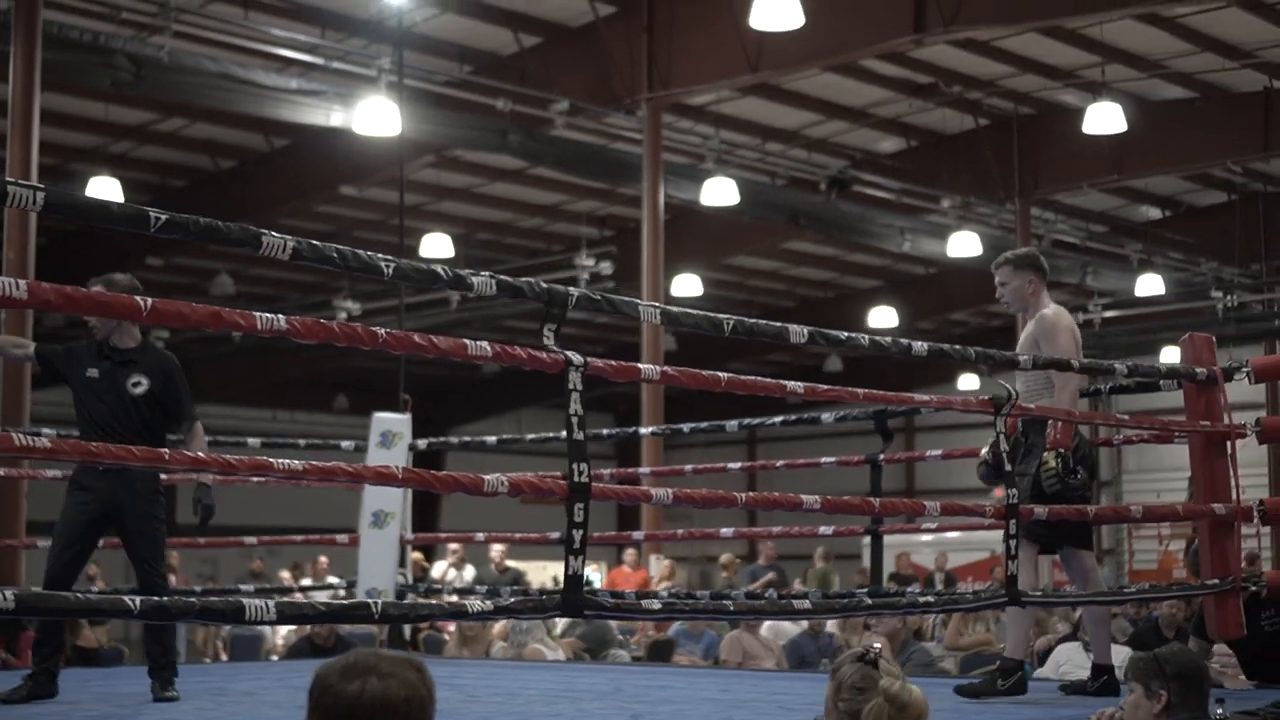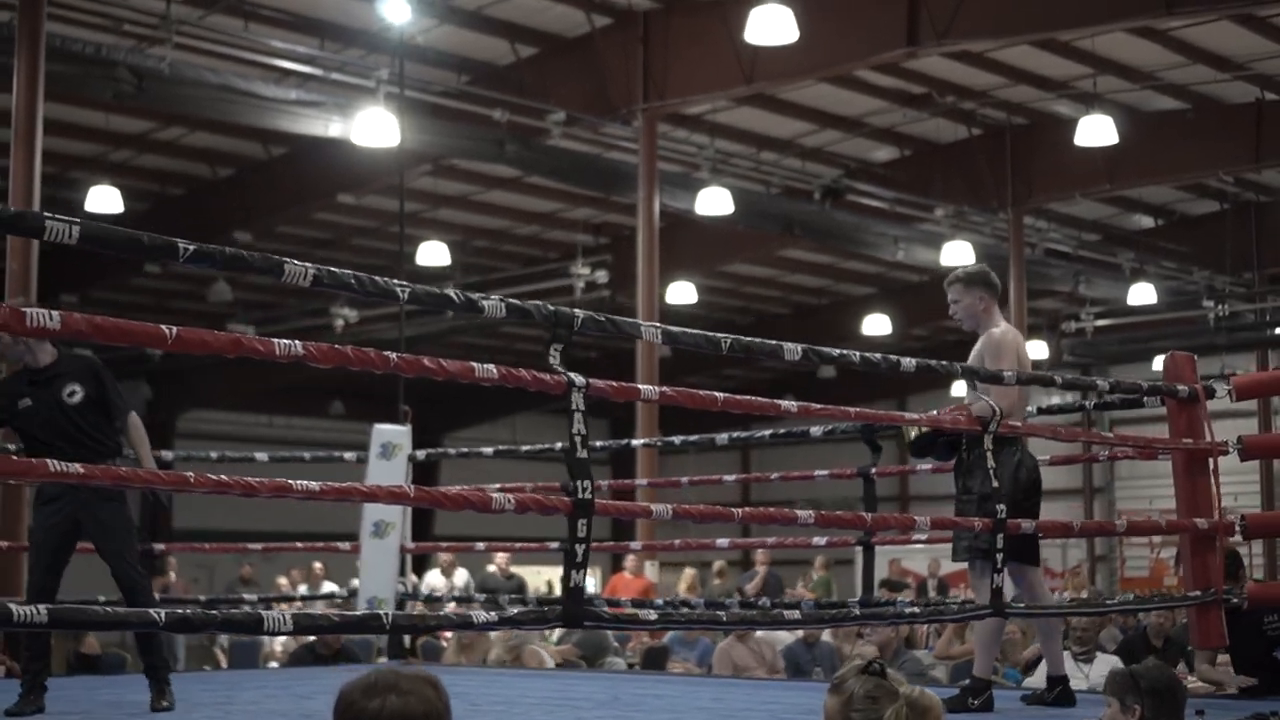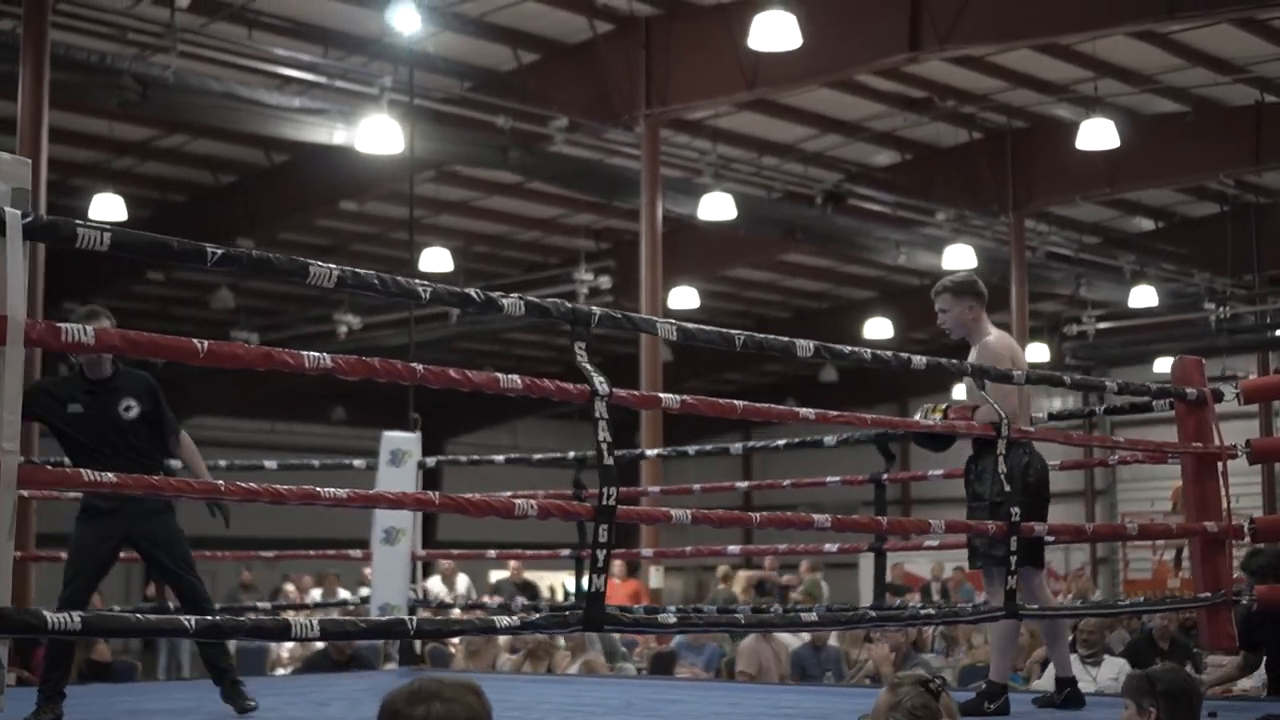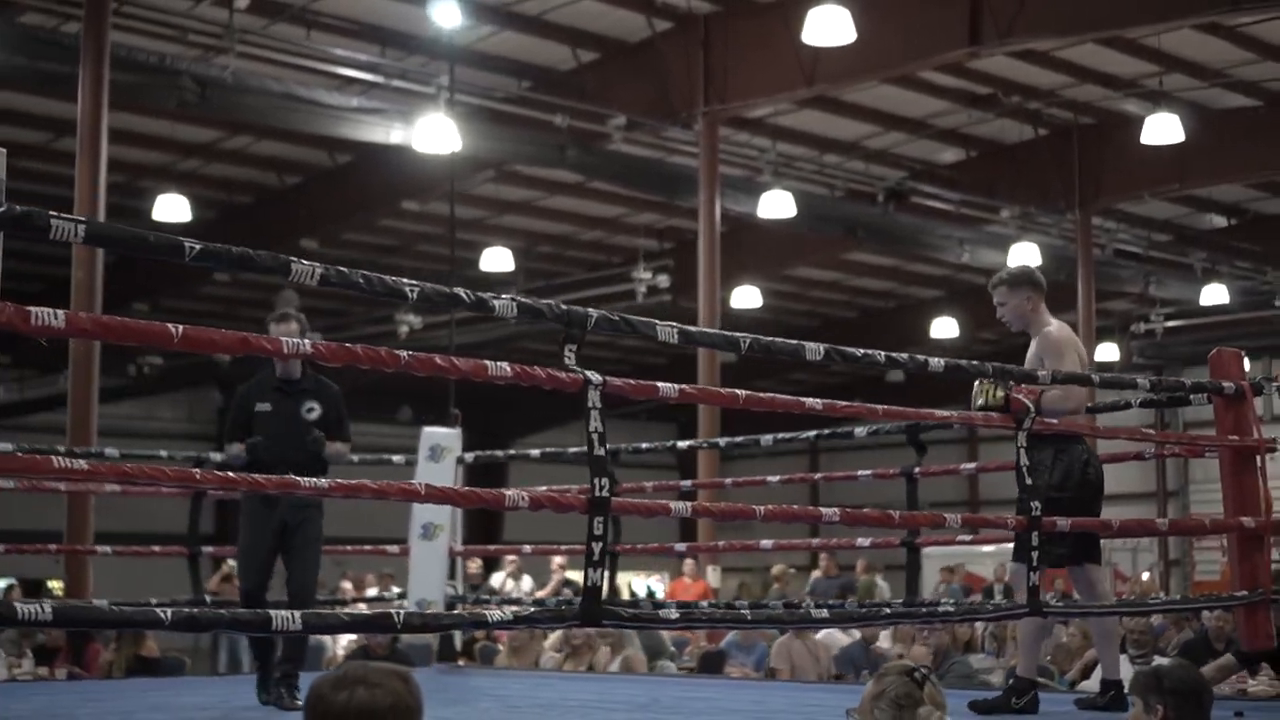
dt=1s
person 1, frame 1
left shoulder: (1051, 319)
right shoulder: (1036, 327)
left elbow: (1067, 392)
left wrist: (1055, 449)
right wrist: (1002, 443)
left hip: (1053, 448)
right hip: (1042, 448)
left knee: (1023, 552)
right knee: (1080, 563)
left ankle: (1011, 668)
right ankle: (1103, 673)
person 1, frame 2
left shoulder: (999, 338)
right shoulder: (997, 341)
left elbow: (1005, 404)
left wrist: (948, 419)
right wrist: (958, 429)
left hip: (996, 463)
right hip: (1001, 462)
left knee: (985, 574)
right knee: (1026, 575)
left ankle: (979, 688)
right ankle: (1058, 682)
person 1, frame 3
left shoulder: (990, 346)
right shoulder: (997, 346)
left elbow: (1006, 411)
left wrist: (952, 417)
right wrist: (955, 413)
left hip: (1004, 467)
right hip: (1016, 466)
left knee: (998, 579)
right knee: (1030, 578)
right ankle: (1066, 683)
person 1, frame 4
left shoulder: (1053, 337)
right shoulder: (1050, 340)
left elbow: (1073, 400)
left wrist: (1011, 400)
right wrist: (1008, 398)
left hip: (1057, 461)
right hip: (1064, 461)
left knee: (1028, 573)
right knee: (1088, 577)
left ankle: (1023, 688)
right ankle: (1112, 687)
person 2, frame 1
left shoulder: (160, 364)
right shoulder: (81, 357)
left elbow: (191, 427)
left wrist: (203, 482)
left hip: (138, 482)
right hip: (89, 479)
left knee: (152, 582)
right knee: (57, 575)
left ankle: (163, 677)
right ankle: (43, 676)
person 2, frame 2
left shoulder: (85, 368)
left elbow: (128, 419)
left wrist: (152, 473)
left hip: (101, 487)
right hip: (54, 495)
left knee: (134, 583)
right knee: (39, 592)
left ankle: (159, 682)
right ankle: (32, 691)
person 2, frame 3
left shoulder: (140, 385)
right shoulder: (56, 392)
left elbow: (176, 438)
left wrist: (209, 486)
left hip: (150, 503)
right hip: (99, 509)
left knee: (192, 592)
right knee: (71, 602)
left ankle: (230, 683)
person 2, frame 4
left shoulder: (326, 393)
right shoulder: (250, 392)
left elbow: (343, 449)
right elbow: (231, 451)
left wrist: (322, 447)
right wrist: (248, 452)
left hip: (304, 499)
right hip: (261, 498)
left knee: (302, 593)
right knee: (251, 588)
left ankle: (287, 681)
right ankle: (266, 672)
